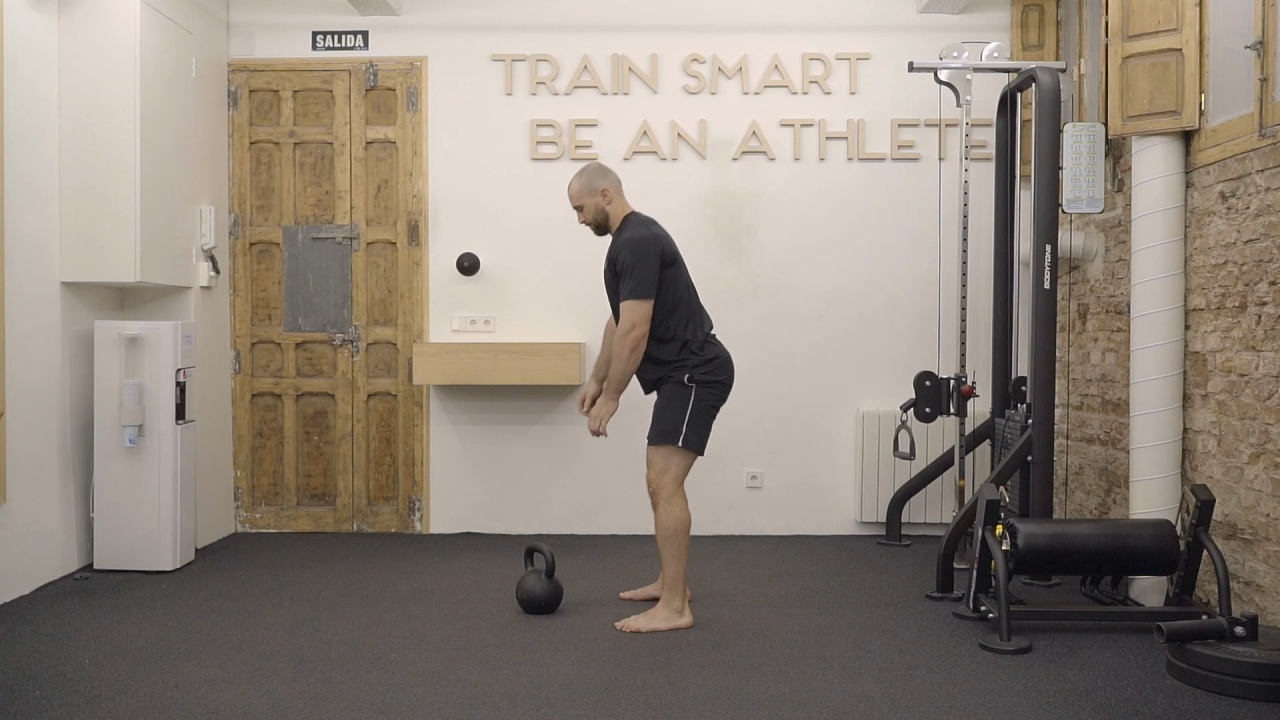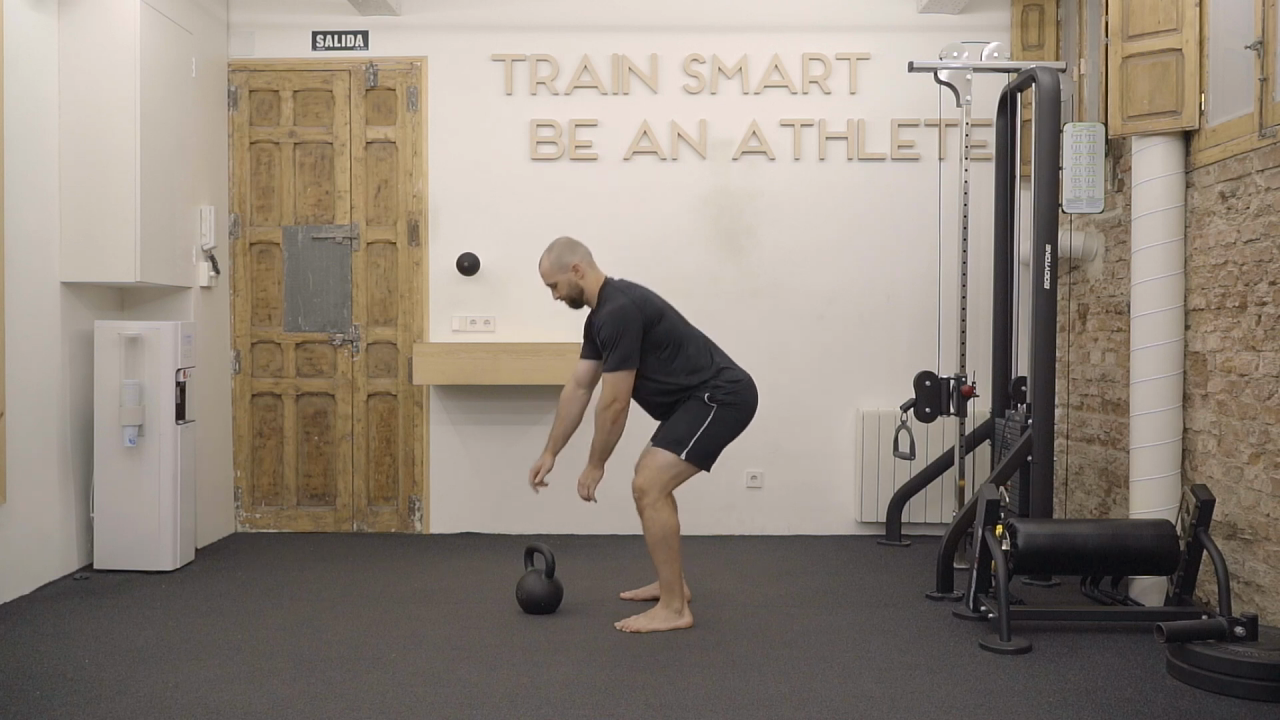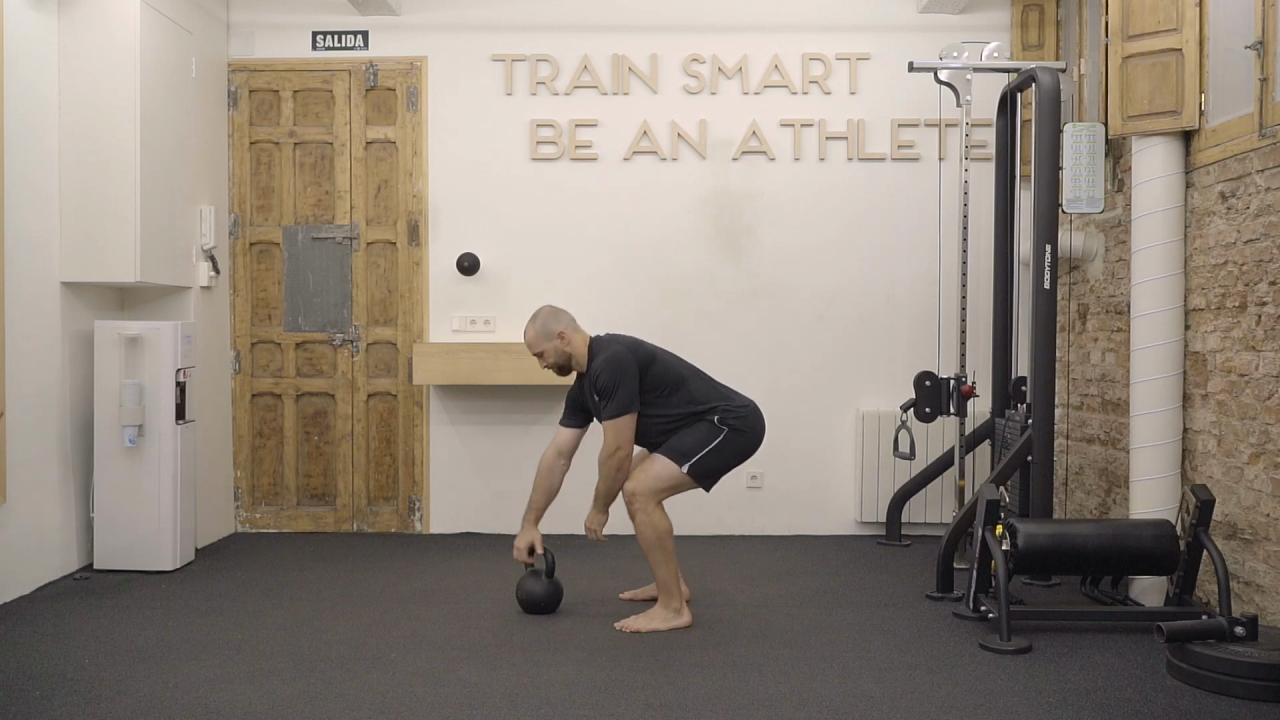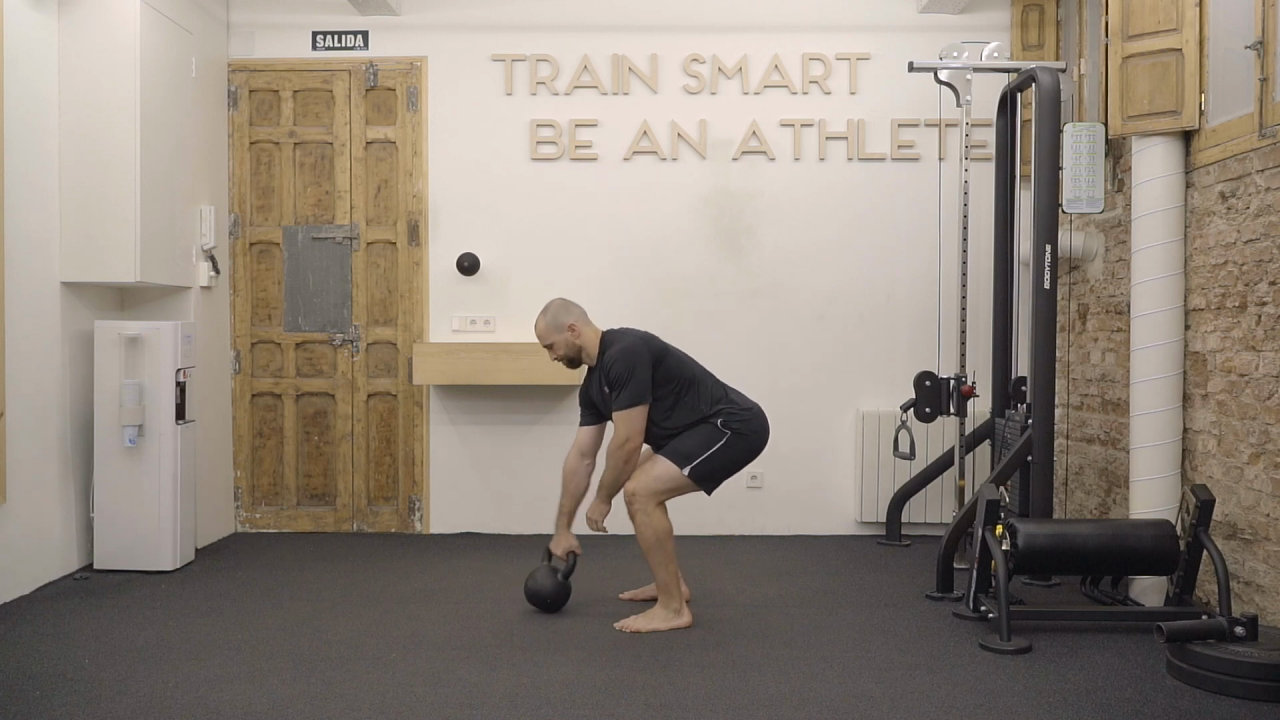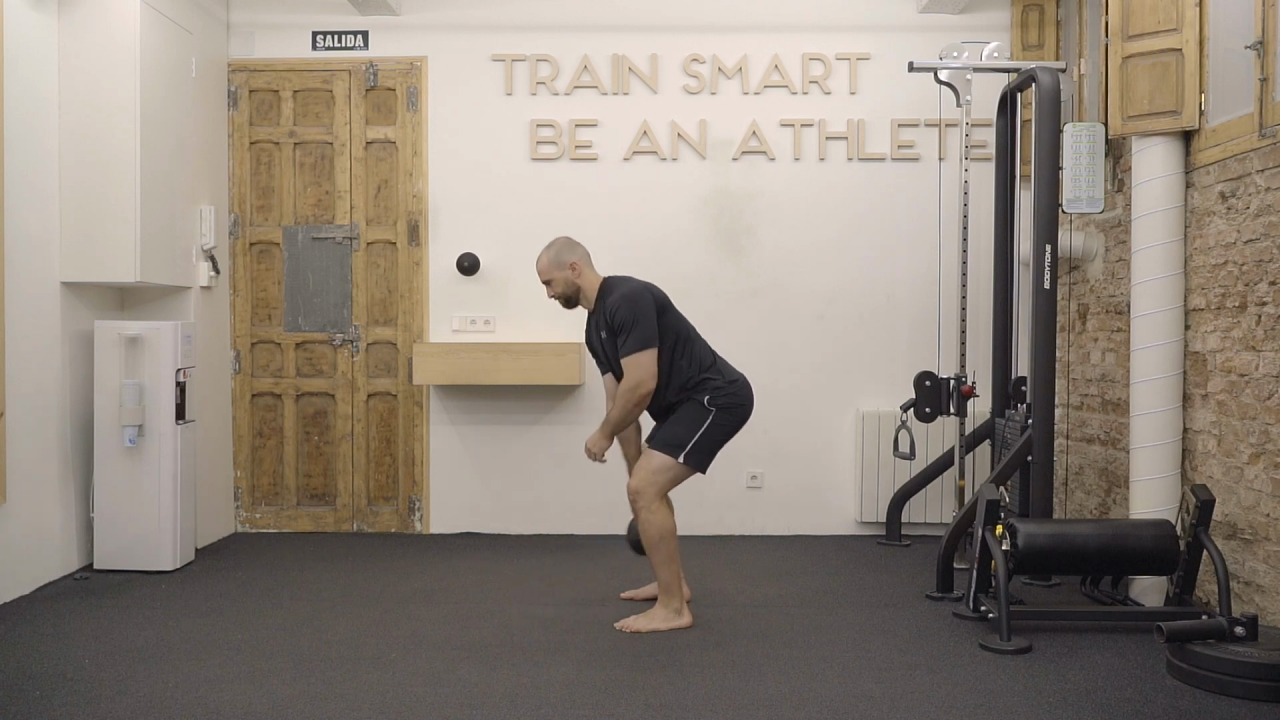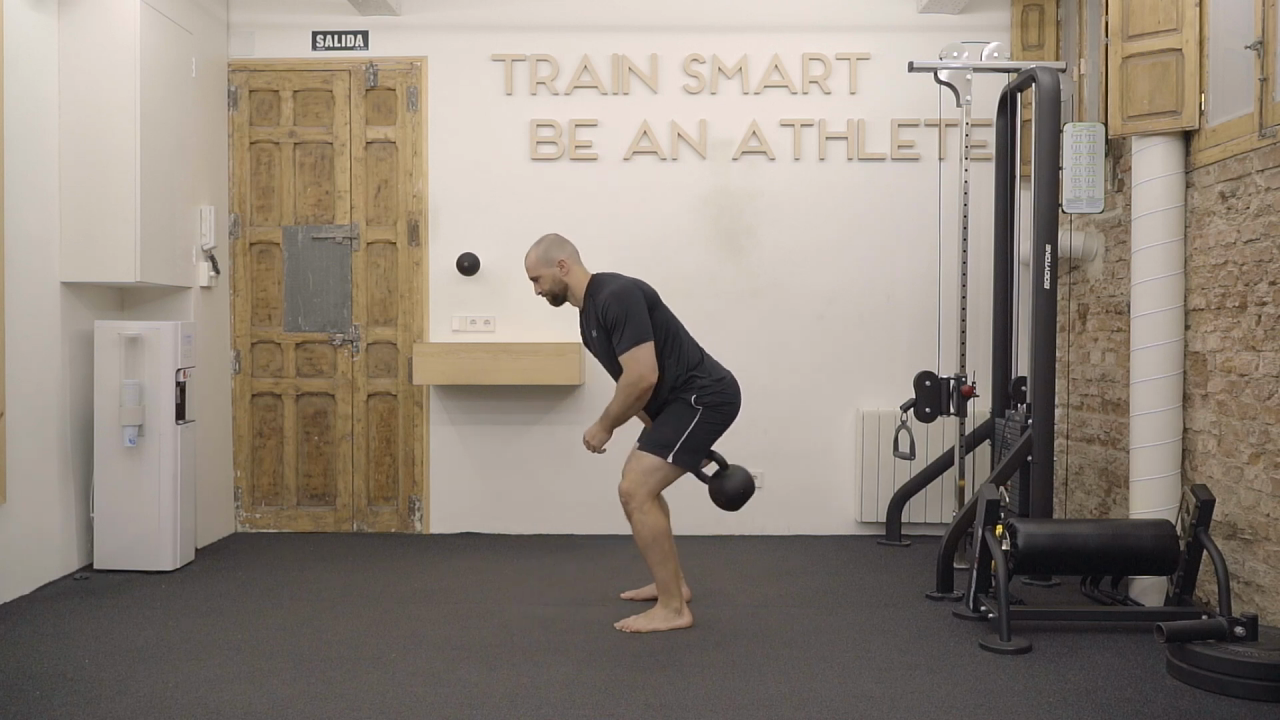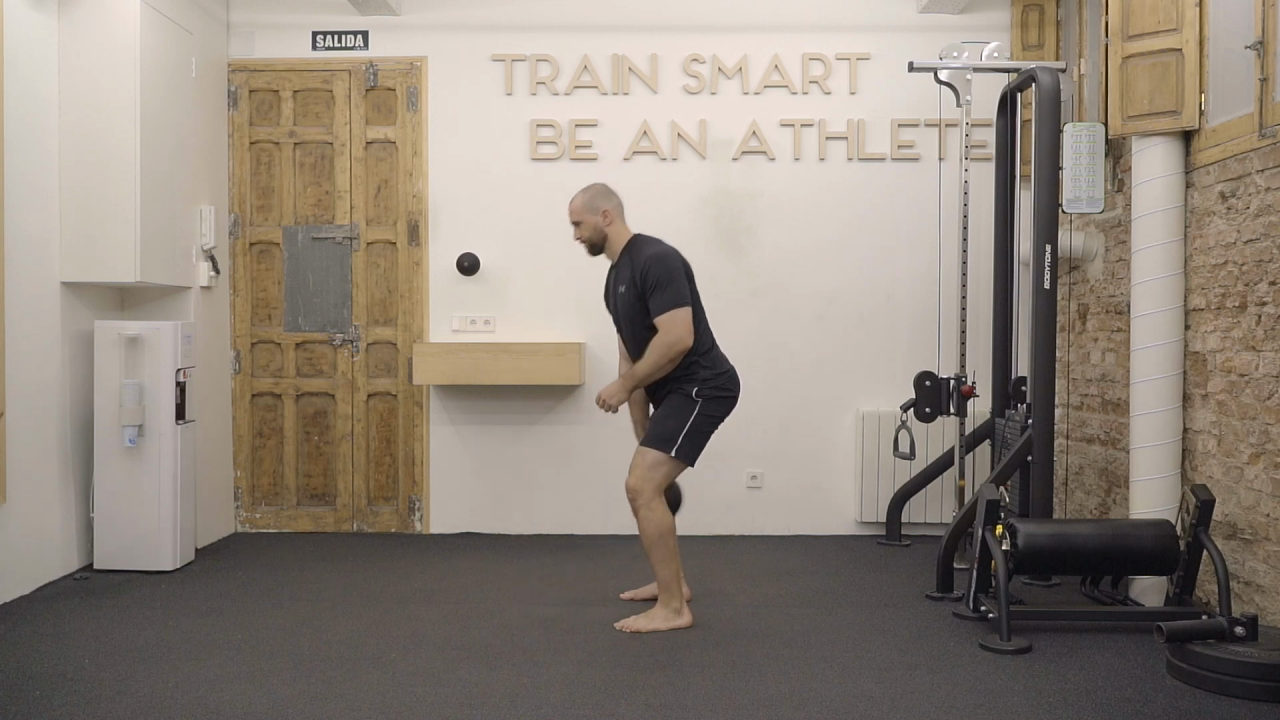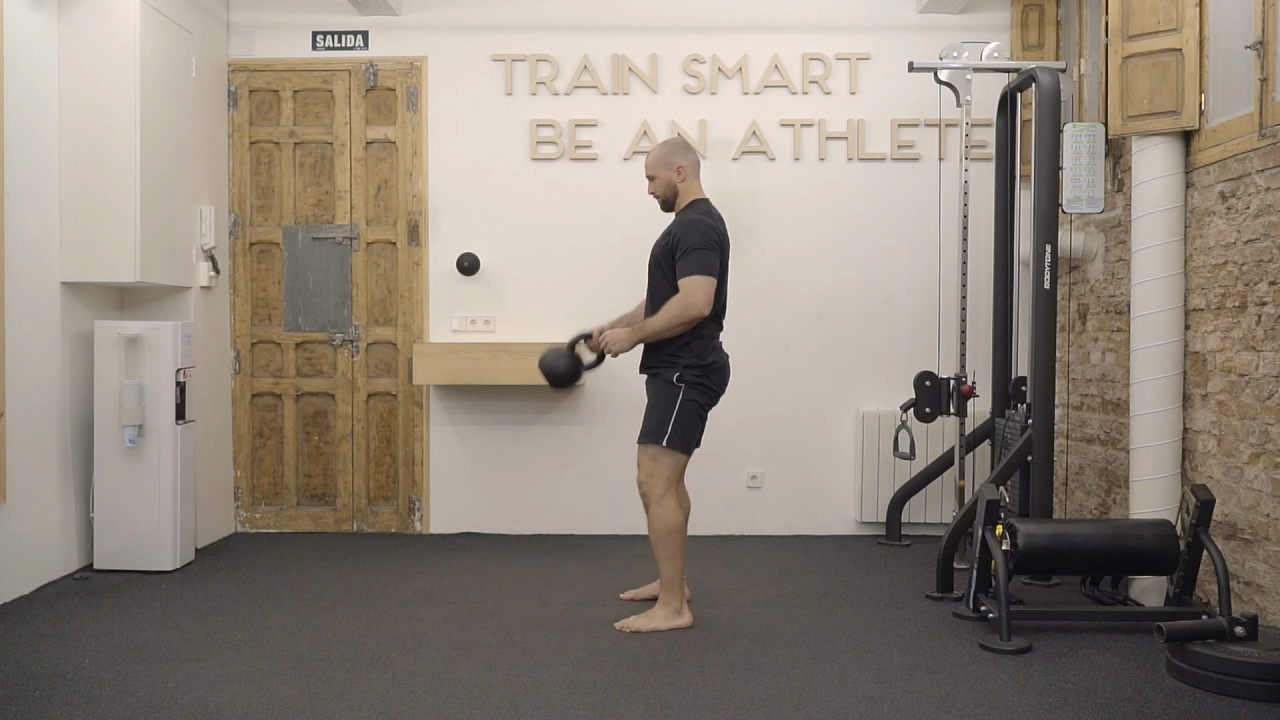
dt=0.3s
person 1, frame 1
left shoulder: (635, 242)
right shoulder: (636, 237)
left elbow: (635, 332)
right elbow: (619, 324)
left wrist: (609, 399)
right wrist: (596, 381)
left hip: (694, 373)
right hip: (685, 369)
left knee: (663, 484)
right knee: (664, 482)
left ankle: (674, 607)
right ankle: (671, 581)
person 1, frame 2
left shoulder: (619, 313)
right shoulder: (602, 316)
left elbow: (613, 403)
right elbow: (577, 388)
left wrist: (593, 467)
right wrist: (548, 455)
left hip: (724, 397)
right hip: (709, 397)
left knee: (648, 485)
right knee: (650, 479)
left ankle: (673, 608)
right ankle: (672, 584)
person 1, frame 3
left shoulder: (613, 363)
right shoulder: (585, 384)
left elbow: (618, 451)
right elbow: (557, 456)
left wrist: (599, 510)
right wrist: (530, 523)
left hip: (732, 424)
right hip: (716, 422)
left knee: (639, 491)
right knee: (637, 483)
left ankle: (672, 608)
right ankle: (672, 583)
person 1, frame 4
left shoulder: (626, 353)
right shoulder: (595, 382)
left elbow: (627, 441)
right elbow: (580, 455)
left wrist: (601, 501)
right wrist: (562, 528)
left hip: (734, 426)
right hip: (712, 426)
left knee: (639, 492)
right knee: (634, 483)
left ankle: (673, 608)
right ankle: (671, 584)
person 1, frame 5
left shoulder: (628, 300)
right shoulder: (596, 325)
left elbow: (640, 386)
right elbow: (618, 398)
left wrist: (602, 436)
right wrist: (637, 465)
left hip: (717, 399)
right hip: (698, 399)
left knee: (644, 488)
right knee: (645, 482)
left ankle: (672, 607)
right ankle: (672, 582)
person 1, frame 6
left shoulder: (617, 297)
right shoulder: (589, 315)
left elbow: (642, 377)
right elbow: (634, 383)
left wrist: (603, 426)
right wrist: (678, 446)
left hip: (704, 397)
right hip: (685, 398)
left knee: (634, 490)
right knee: (639, 482)
left ankle: (672, 608)
right ankle: (673, 584)
person 1, frame 7
left shoulder: (655, 260)
right shoulder: (617, 277)
left elbow: (677, 340)
right elbow: (632, 354)
left wrist: (623, 388)
right wrist: (641, 424)
left hip: (701, 387)
right hip: (684, 390)
left knee: (640, 485)
right knee: (647, 480)
left ankle: (672, 608)
right ankle: (672, 582)
person 1, frame 8
left shoulder: (696, 224)
right shoulder: (691, 224)
left elbow: (696, 305)
left wrist: (630, 334)
right wrist: (622, 324)
left hip: (685, 373)
right hip: (680, 369)
left knee: (654, 484)
right knee: (665, 481)
left ankle: (673, 608)
right ankle: (672, 582)
